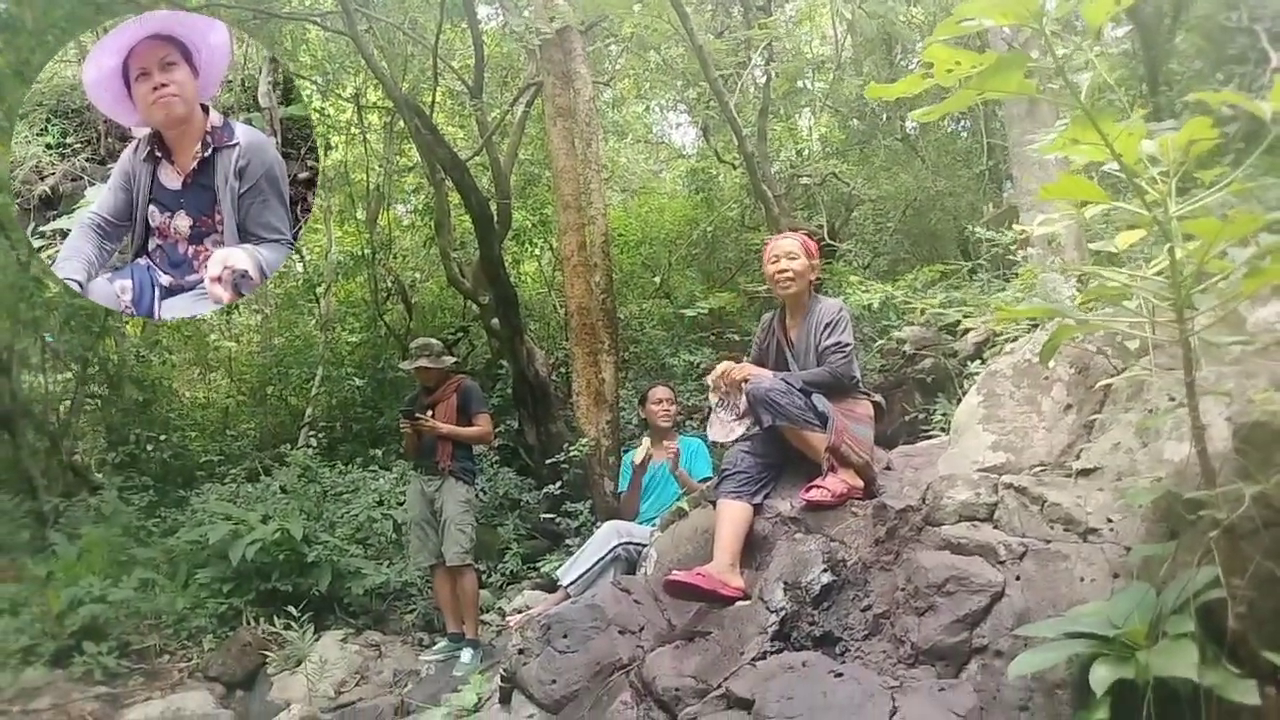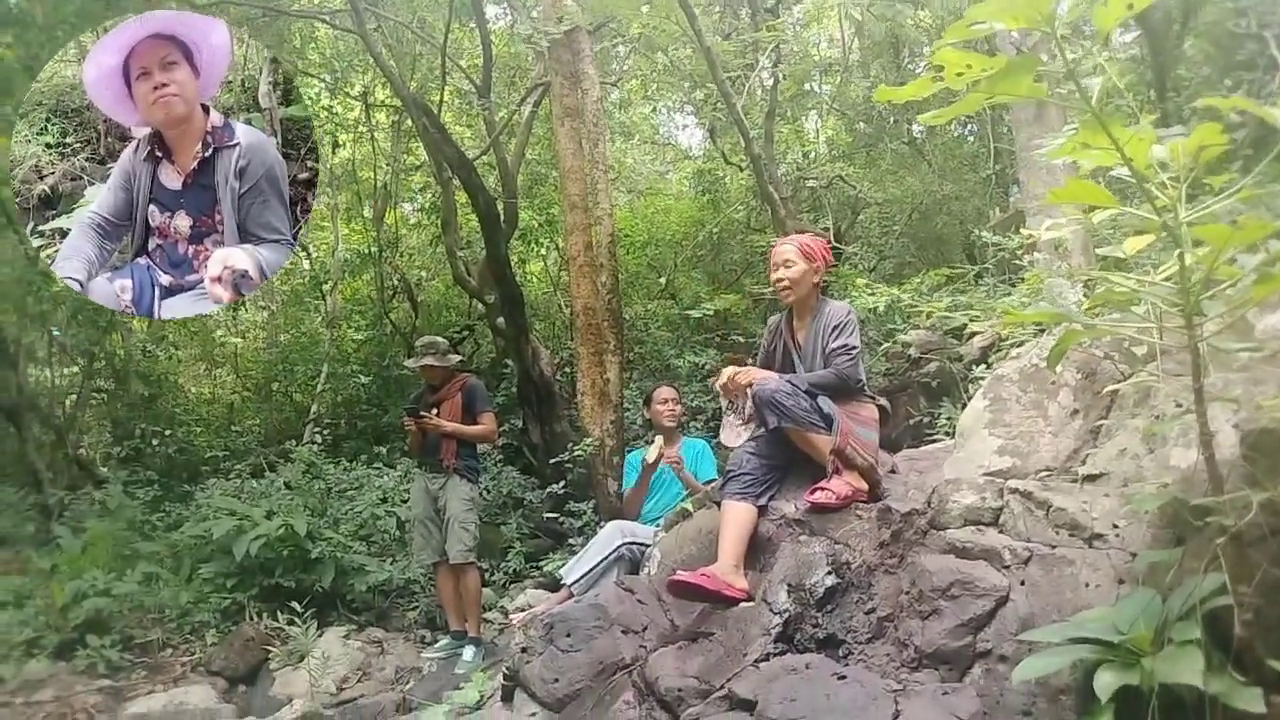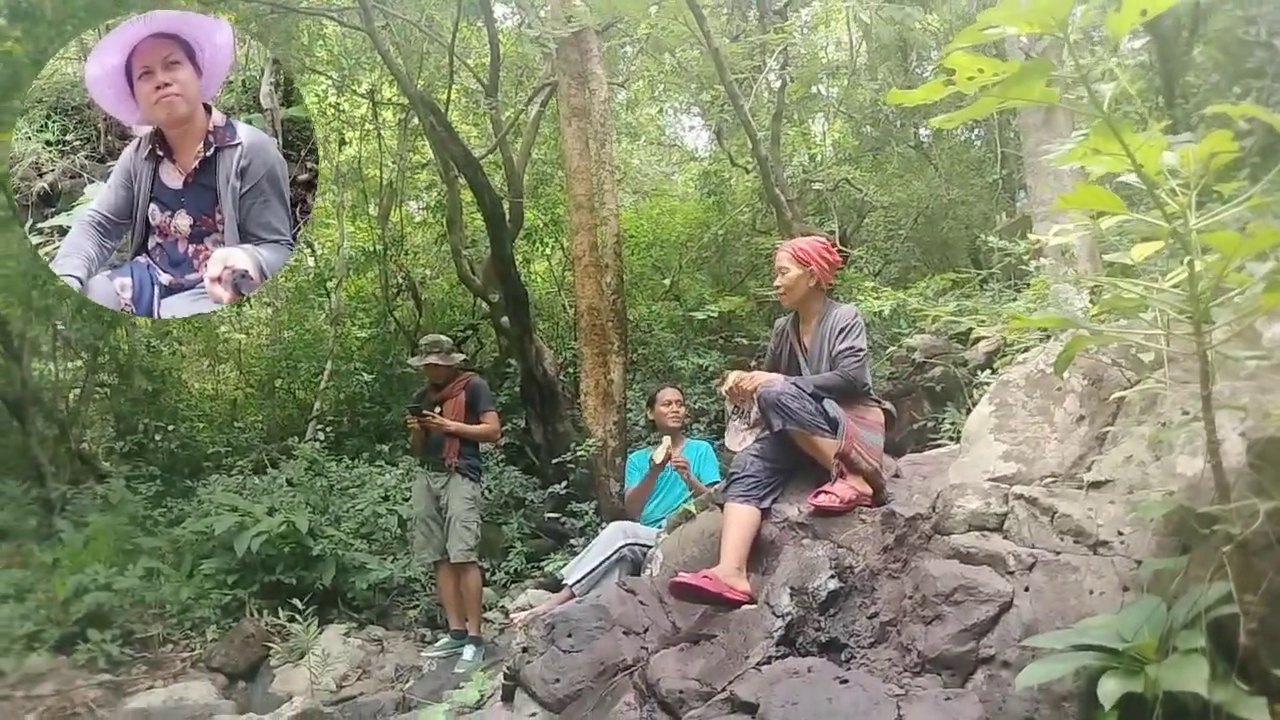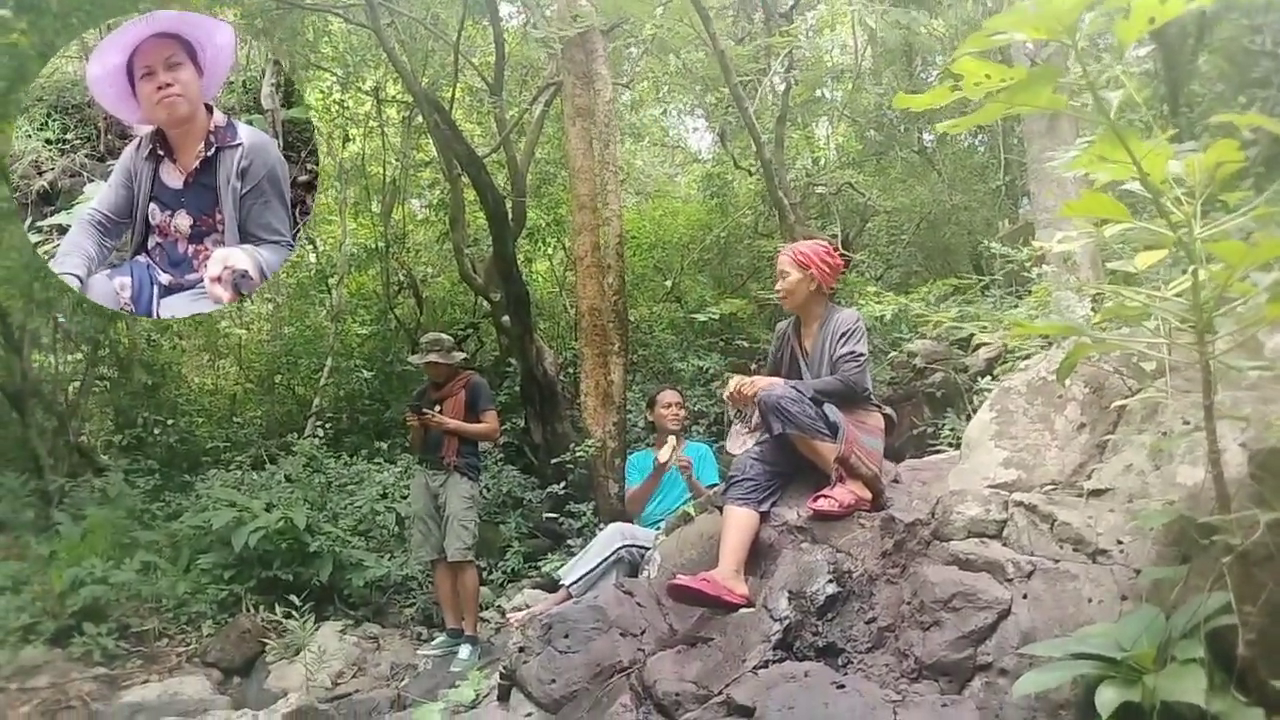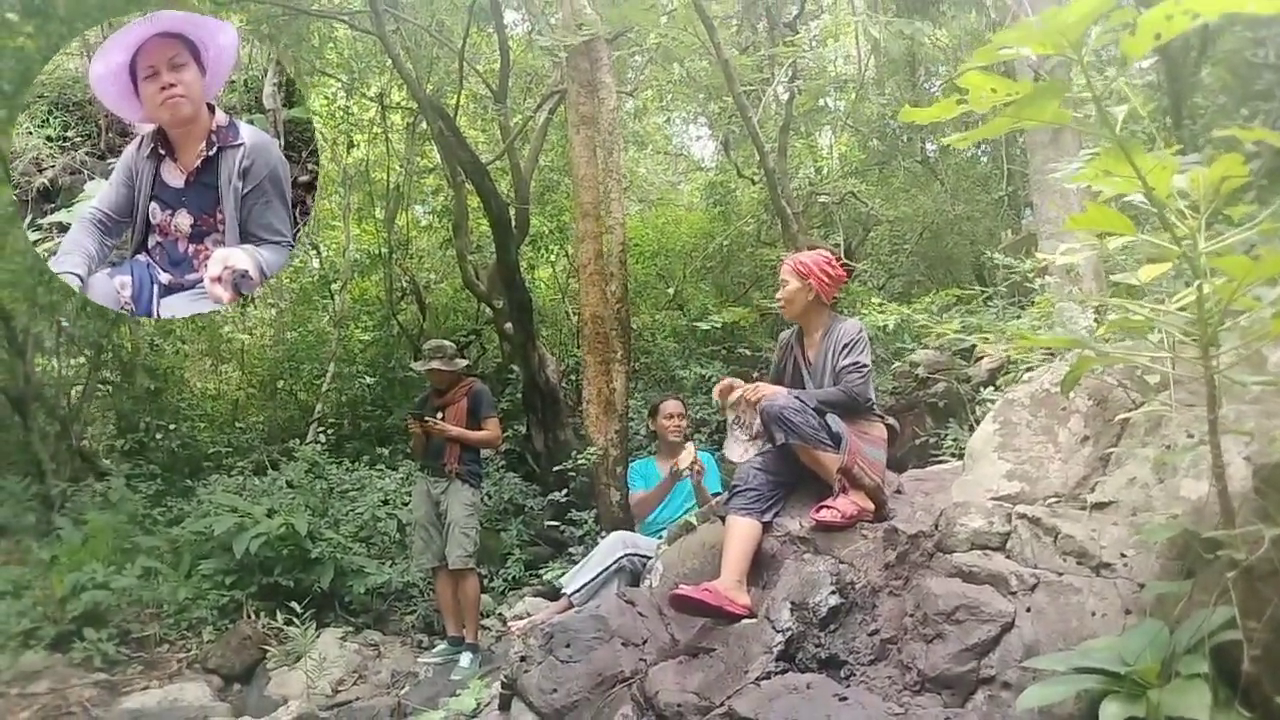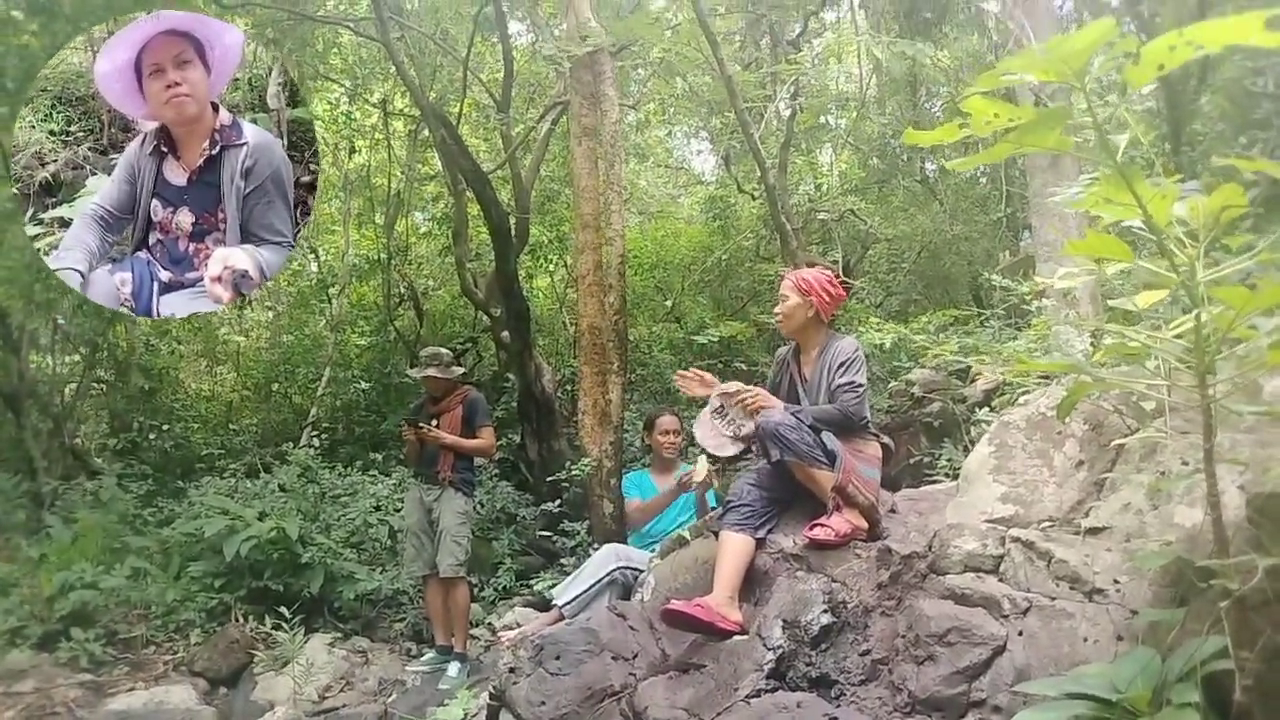
dt=0.2s
person 1, frame 1
left shoulder: (831, 311)
right shoulder: (769, 324)
left elbow: (839, 373)
right elbow: (754, 374)
left wrist: (769, 377)
right wrist: (732, 372)
left hip: (840, 417)
right hip: (792, 427)
left knee: (765, 390)
right knee: (740, 460)
left ankle: (844, 472)
right ankle: (725, 570)
person 1, frame 2
left shoulder: (838, 314)
right shoulder: (776, 326)
left elbow: (845, 376)
right elbow: (761, 377)
left wrist: (774, 380)
right wrist: (739, 377)
left hip: (846, 421)
right hip: (796, 429)
left knee: (770, 392)
right knee: (745, 461)
left ankle: (848, 474)
right ankle: (729, 571)
person 1, frame 3
left shoulder: (845, 317)
right shoulder: (783, 329)
left elbow: (850, 378)
right elbow: (769, 380)
left wrist: (779, 382)
right wrist: (745, 382)
left hip: (851, 425)
right hip: (802, 434)
left knee: (776, 394)
right knee: (749, 463)
left ankle: (852, 478)
right ankle: (731, 573)
person 1, frame 4
left shoulder: (846, 322)
right shoulder: (785, 332)
left elbow: (851, 383)
right elbow: (770, 384)
left wrist: (777, 386)
right wrist: (746, 386)
left hip: (852, 430)
right hip: (802, 437)
left knee: (777, 398)
right knee: (748, 467)
left ankle: (852, 482)
right ankle: (729, 576)
person 1, frame 5
left shoulder: (849, 332)
right shoulder: (788, 342)
left elbow: (854, 394)
right elbow: (773, 394)
left wrist: (785, 395)
right wrist: (744, 390)
left hip: (854, 440)
right hip: (805, 447)
left knee: (780, 408)
right knee: (752, 476)
left ankle: (855, 493)
right ankle: (732, 587)
person 1, frame 6
left shoulder: (845, 350)
right shoulder: (784, 358)
left elbow: (849, 413)
right elbow: (764, 411)
left wrist: (782, 408)
left hip: (849, 457)
right hip: (800, 464)
left knee: (775, 424)
right knee: (746, 491)
left ankle: (848, 511)
right ankle: (724, 602)
person 2, frame 1
left shoulder: (465, 389)
right shoulder: (413, 401)
left elbow: (486, 433)
left wrist: (442, 428)
right wrist: (409, 436)
left hip: (454, 479)
right hip: (421, 481)
left knee: (459, 560)
right knee: (434, 561)
left ankle: (472, 642)
right ankle: (454, 636)
person 2, frame 2
left shoulder: (471, 388)
right shoulder: (418, 398)
left elbow: (490, 432)
left wrist: (446, 427)
right wrist: (414, 433)
left hip: (458, 477)
right hip: (425, 479)
left knee: (462, 557)
right knee: (438, 559)
left ankle: (474, 639)
right ankle: (456, 633)
person 2, frame 3
left shoulder: (474, 387)
right shoulder: (421, 397)
left elbow: (493, 431)
left wrist: (449, 425)
right wrist: (416, 432)
left hip: (460, 476)
right hip: (426, 477)
left knee: (464, 556)
right knee: (439, 558)
left ankle: (475, 639)
right ankle: (456, 633)
person 2, frame 4
left shoulder: (474, 386)
right shoulder: (421, 395)
left elbow: (492, 430)
left wrist: (449, 424)
right wrist: (416, 429)
left hip: (459, 475)
right hip: (425, 476)
left knee: (461, 555)
right knee: (437, 557)
left ankle: (471, 638)
right ankle: (452, 632)
person 2, frame 5
left shoulder: (476, 393)
right shoulder: (424, 401)
left elbow: (494, 437)
left wrist: (451, 431)
right wrist: (418, 436)
left hip: (460, 482)
right hip: (427, 482)
left knee: (462, 563)
right knee: (437, 564)
left ankle: (471, 646)
right ankle: (453, 639)
person 2, frame 6
left shoulder: (471, 401)
right shoulder: (419, 407)
left elbow: (488, 446)
left wrist: (444, 439)
right wrist: (411, 442)
left hip: (453, 490)
right hip: (419, 490)
left knee: (452, 571)
right knee: (428, 572)
left ankle: (460, 655)
right ankle: (442, 648)
person 3, frame 1
left shoulder: (249, 150)
right shoulder: (138, 157)
left elbow: (278, 248)
right elbow: (97, 228)
left wrist: (247, 262)
right wrist: (64, 284)
left hip: (213, 294)
right hip: (147, 283)
person 3, frame 2
left shoulder: (250, 150)
right shoulder: (138, 157)
left elbow: (278, 248)
right elbow: (97, 228)
left wrist: (247, 262)
right wrist: (64, 284)
left hip: (212, 293)
right hip: (147, 282)
person 3, frame 3
left shoulder: (251, 150)
right shoulder: (139, 155)
left elbow: (278, 248)
right elbow: (98, 226)
left wrist: (248, 262)
right wrist: (64, 280)
left hip: (212, 293)
right hip: (146, 281)
person 3, frame 4
left shoulder: (252, 151)
right shoulder: (139, 154)
left elbow: (278, 249)
right elbow: (97, 225)
left wrist: (248, 263)
right wrist: (63, 279)
left hip: (212, 293)
right hip: (146, 281)
person 3, frame 5
left shoulder: (254, 151)
right shoulder: (140, 153)
left elbow: (278, 249)
right elbow: (98, 223)
left wrist: (248, 262)
right wrist: (64, 277)
left hip: (211, 292)
right hip: (146, 280)
person 3, frame 6
left shoulder: (257, 151)
right shoulder: (143, 151)
left elbow: (279, 250)
right elbow: (100, 220)
left wrist: (249, 264)
right wrist: (64, 275)
left hip: (212, 292)
right hip: (146, 278)
person 4, frame 1
left shoulder: (694, 447)
right shoulder: (632, 458)
right elbow: (627, 515)
left wrist: (678, 470)
right wrist: (637, 475)
right hip: (636, 541)
left knee: (614, 530)
right knee: (615, 555)
left ankle: (555, 601)
person 4, frame 2
left shoulder: (698, 448)
right shoulder: (635, 458)
right elbow: (629, 513)
left wrist: (683, 474)
right wrist: (646, 474)
right hip: (640, 541)
left knee: (617, 530)
right knee: (618, 554)
left ankle: (558, 600)
person 4, frame 3
left shoulder: (701, 450)
right shoulder: (638, 459)
right elbow: (632, 511)
left wrist: (689, 477)
right wrist: (652, 474)
right hip: (642, 542)
left knee: (620, 531)
right knee: (621, 554)
left ankle: (559, 600)
person 4, frame 4
left shoulder: (700, 452)
right shoulder: (637, 460)
right elbow: (632, 509)
left wrist: (690, 477)
right wrist: (656, 474)
right hip: (640, 544)
left knee: (618, 532)
right knee: (618, 556)
left ankle: (555, 602)
person 4, frame 5
left shoulder: (703, 460)
right shoulder: (639, 468)
right elbow: (638, 512)
left wrist: (698, 483)
right wrist: (671, 479)
right hip: (642, 553)
left knee: (620, 541)
right knee: (620, 563)
left ankle: (557, 609)
person 4, frame 6
left shoulder: (694, 474)
right shoulder: (634, 479)
right elbow: (635, 518)
left wrist: (702, 496)
right wrist: (676, 490)
right hip: (633, 565)
left knee: (613, 553)
right knee: (613, 575)
left ankle: (547, 621)
